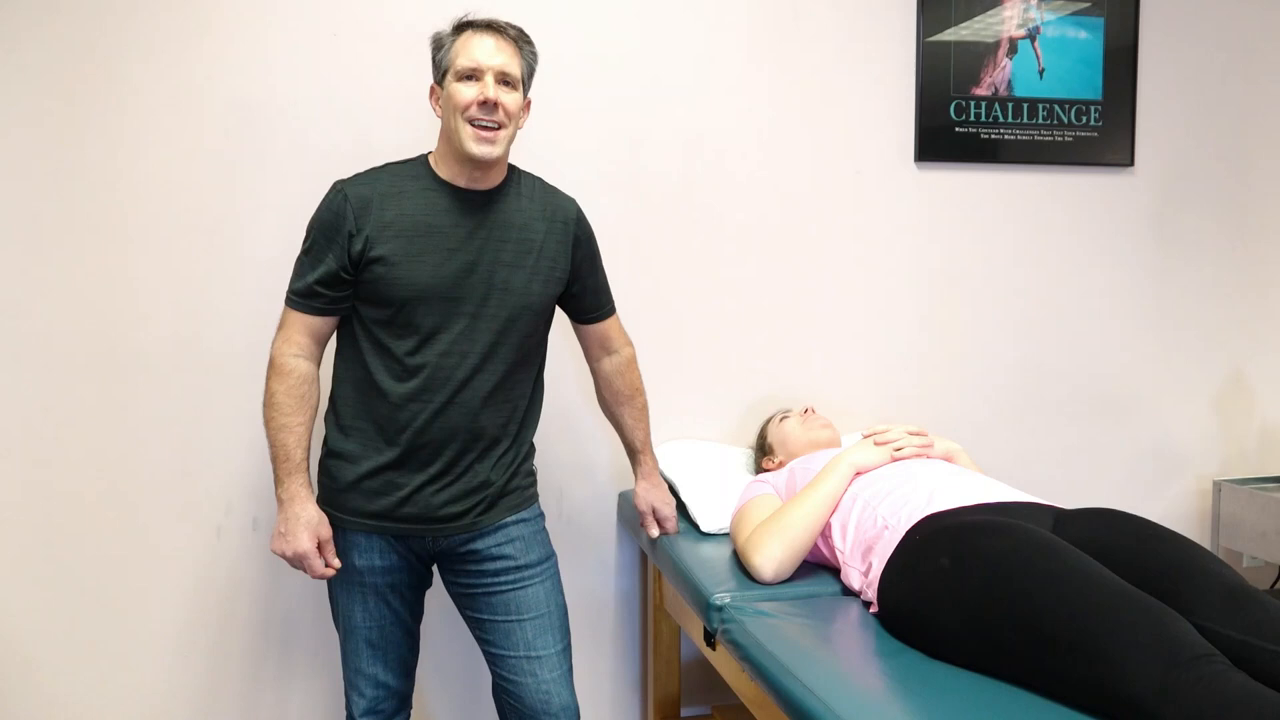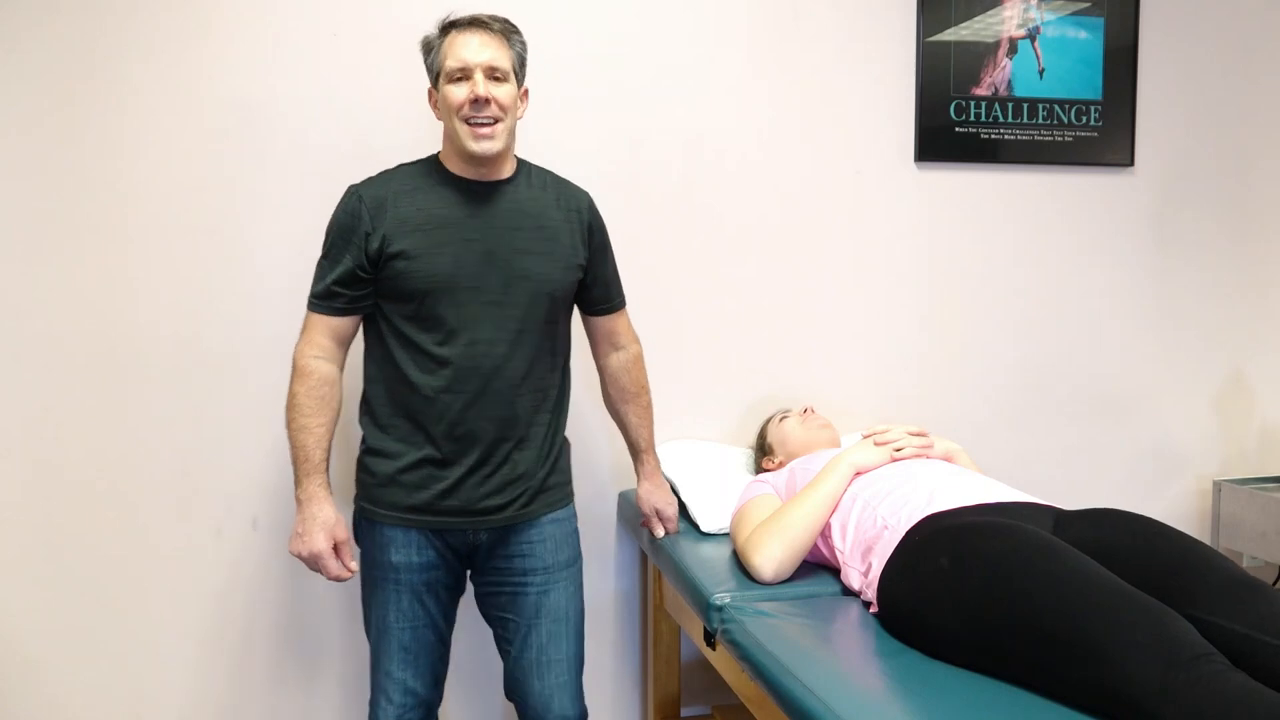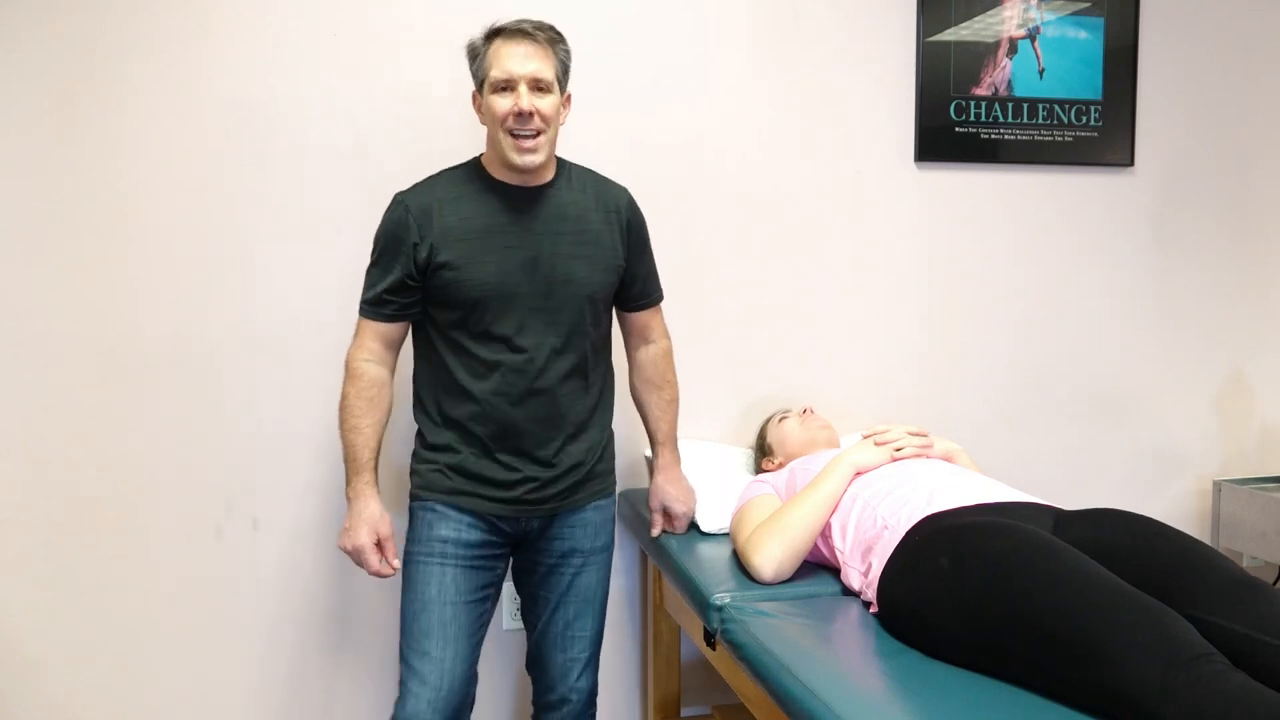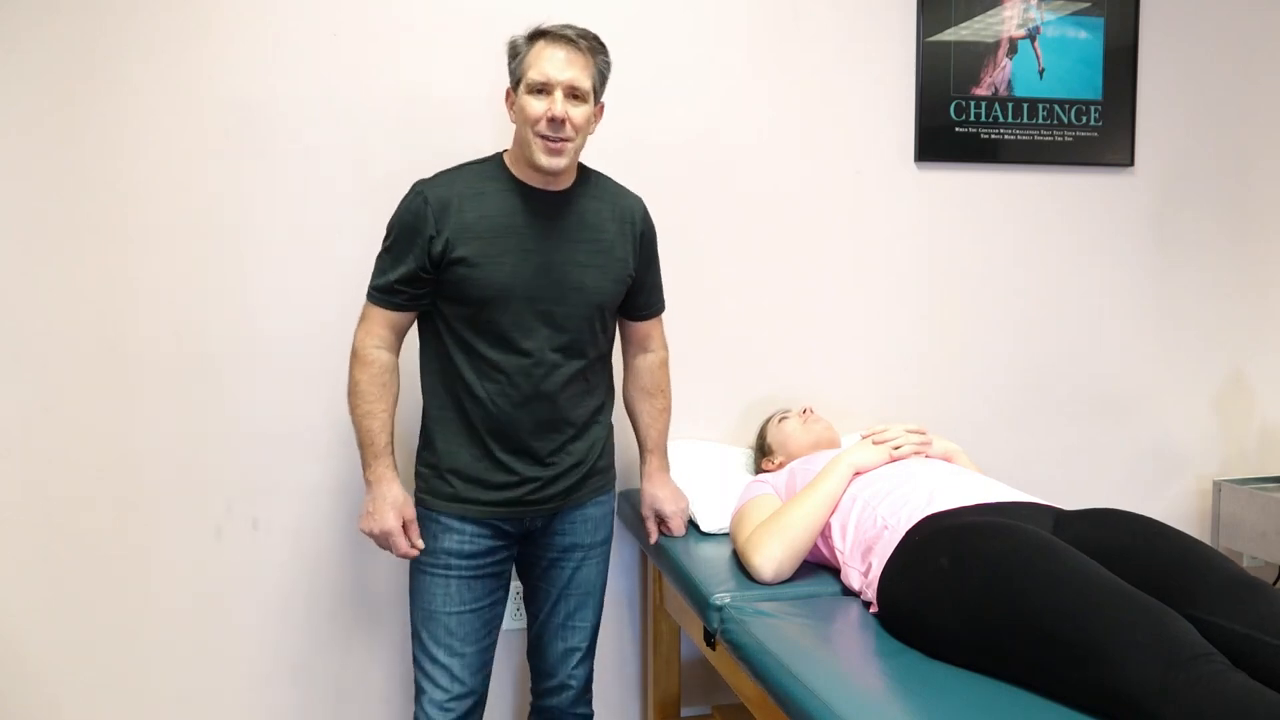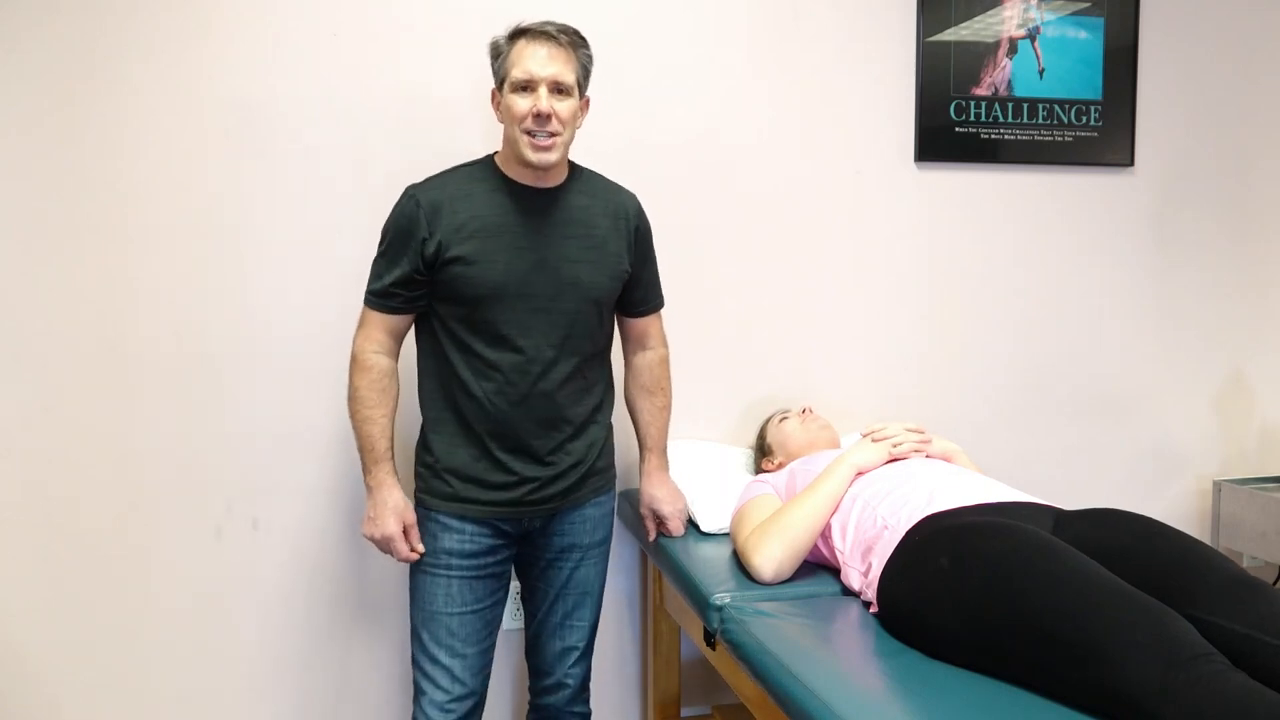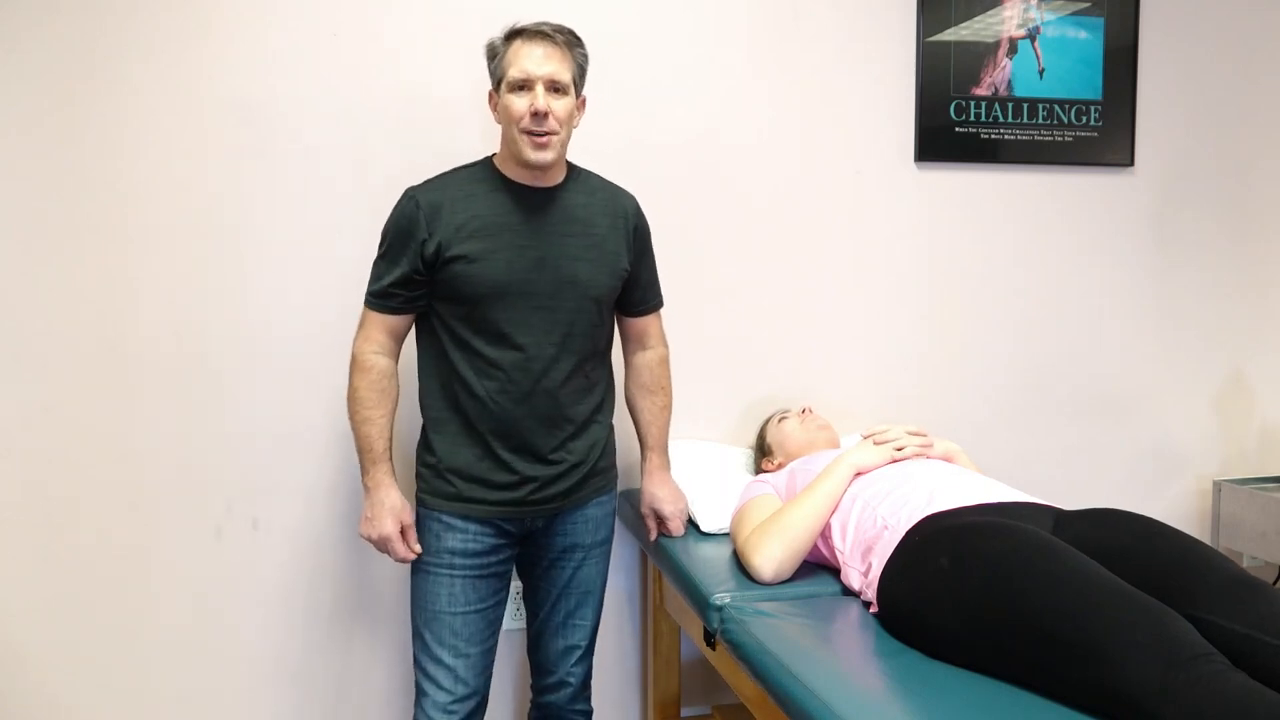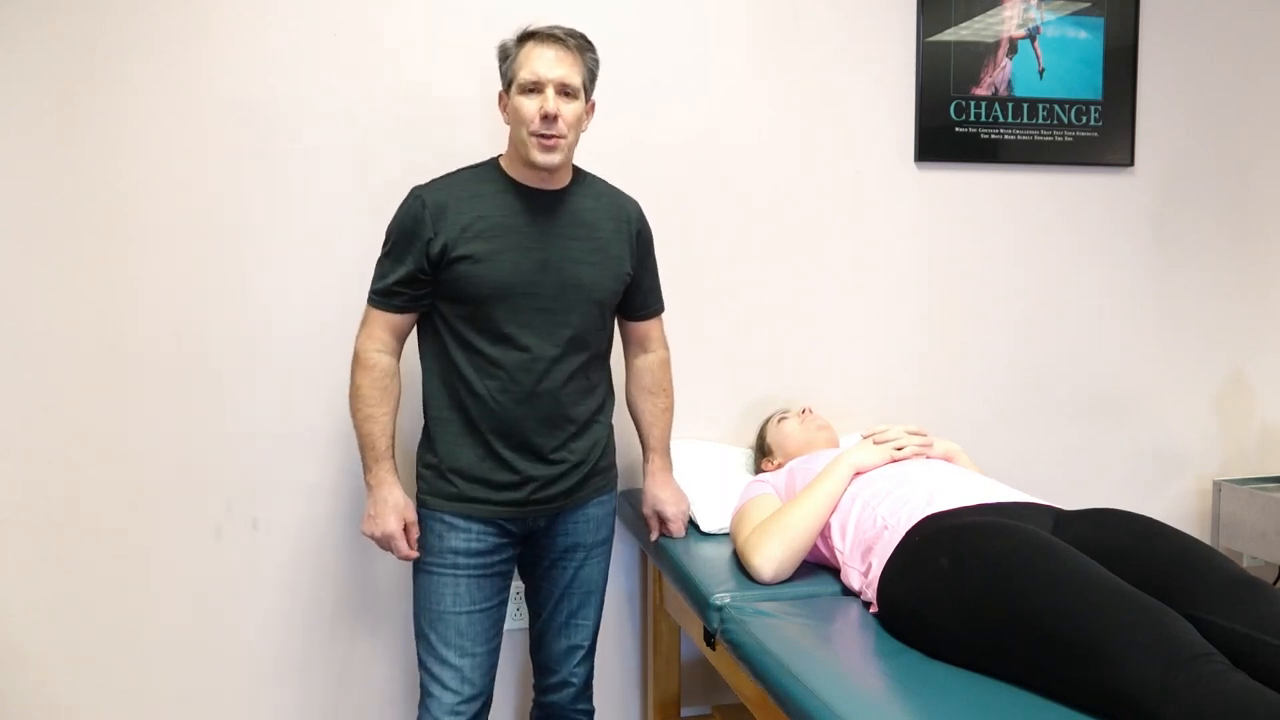
dt=0.4s
person 1, frame 1
left shoulder: (558, 220)
right shoulder: (357, 206)
left elbow: (609, 350)
right elbow: (295, 353)
left wrist: (645, 468)
right wrist: (295, 495)
left hip: (500, 514)
right hip: (367, 515)
person 1, frame 2
left shoulder: (570, 209)
right shoulder: (374, 207)
left elbow: (615, 347)
right elbow: (321, 354)
left wrist: (646, 468)
right wrist: (312, 495)
left hip: (537, 512)
right hip: (405, 516)
person 1, frame 3
left shoulder: (612, 209)
right shoulder: (420, 213)
left elbow: (647, 341)
right elbow: (372, 358)
left wrist: (667, 463)
right wrist: (362, 492)
left hip: (579, 503)
right hip: (454, 503)
person 1, frame 4
left shoulder: (626, 217)
right shoulder: (437, 205)
left elbow: (645, 350)
right elbow: (376, 345)
left wrist: (654, 470)
right wrist: (380, 478)
left hip: (580, 501)
right hip: (460, 505)
person 1, frame 5
left shoulder: (620, 213)
right shoulder: (430, 208)
left elbow: (644, 347)
right elbow: (376, 350)
left wrist: (654, 469)
right wrist: (381, 483)
left hip: (580, 502)
right hip: (460, 506)
person 1, frame 6
left shoulder: (617, 213)
right shoulder: (430, 210)
left elbow: (645, 347)
right elbow: (375, 351)
left wrist: (656, 468)
right wrist: (379, 484)
left hip: (583, 502)
right hip: (461, 507)
person 1, frame 7
left shoulder: (621, 218)
right shoulder: (435, 209)
left elbow: (645, 350)
right elbow: (378, 349)
left wrist: (657, 470)
right wrist: (381, 481)
left hip: (582, 502)
right hip: (462, 508)
person 2, frame 1
left shoulder: (892, 449)
right shoulder: (772, 484)
right elbow: (767, 560)
left wrist: (950, 450)
right wrist: (847, 462)
right knee: (1172, 663)
person 2, frame 2
left shoulder: (885, 453)
right shoulder: (771, 484)
right elbow: (767, 561)
left wrist: (950, 451)
right wrist: (846, 462)
right knee: (1172, 664)
person 2, frame 3
left shoulder: (889, 452)
right shoulder: (772, 484)
right elbow: (768, 561)
left wrist: (949, 451)
right wrist: (848, 462)
right knee: (1175, 665)
person 2, frame 4
left shoulder: (890, 452)
right shoulder: (772, 485)
right elbow: (768, 561)
left wrist: (947, 450)
right wrist: (847, 462)
right knee: (1174, 665)
person 2, frame 5
left shoulder: (893, 452)
right shoulder: (772, 484)
right elbow: (767, 560)
left wrist: (946, 450)
right wrist: (850, 462)
right knee: (1177, 666)
person 2, frame 6
left shoulder: (890, 453)
right shoulder: (772, 485)
right elbow: (767, 561)
left wrist: (948, 451)
right wrist: (849, 463)
right knee: (1173, 665)
person 2, frame 7
left shoulder: (895, 452)
right shoulder: (772, 483)
right elbow: (767, 561)
left wrist: (948, 452)
right wrist: (848, 462)
right knee: (1176, 666)
